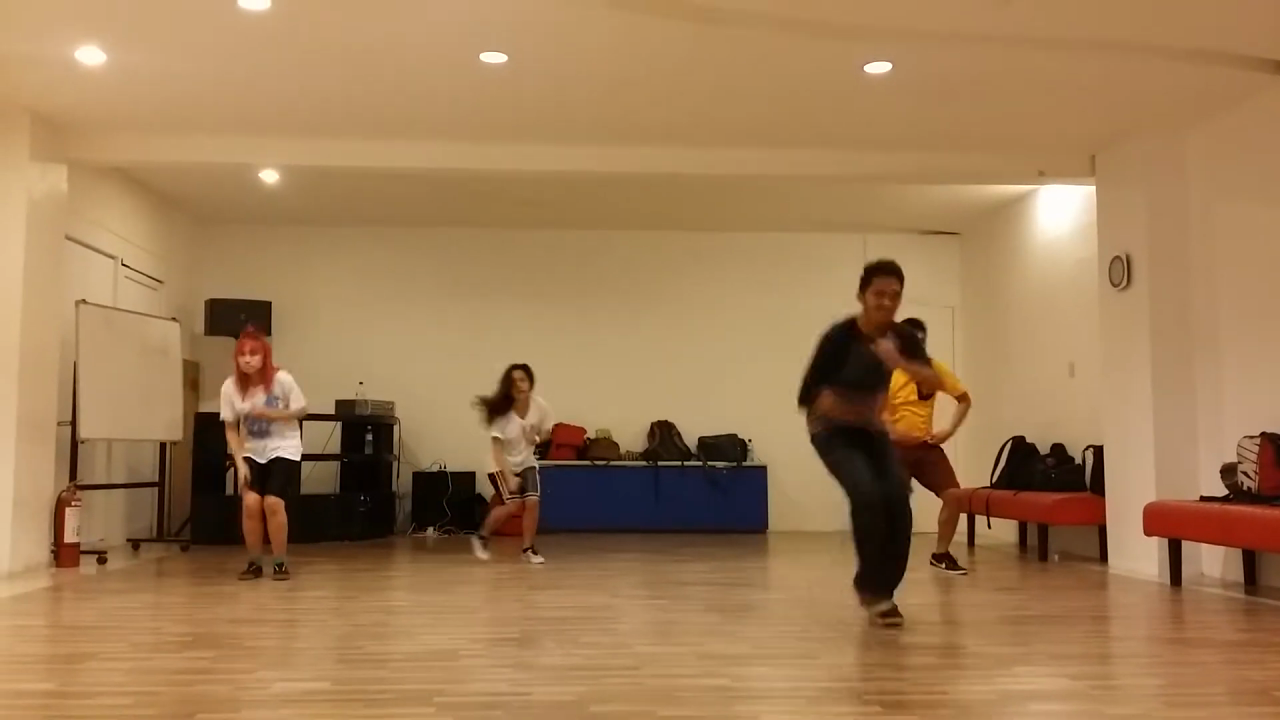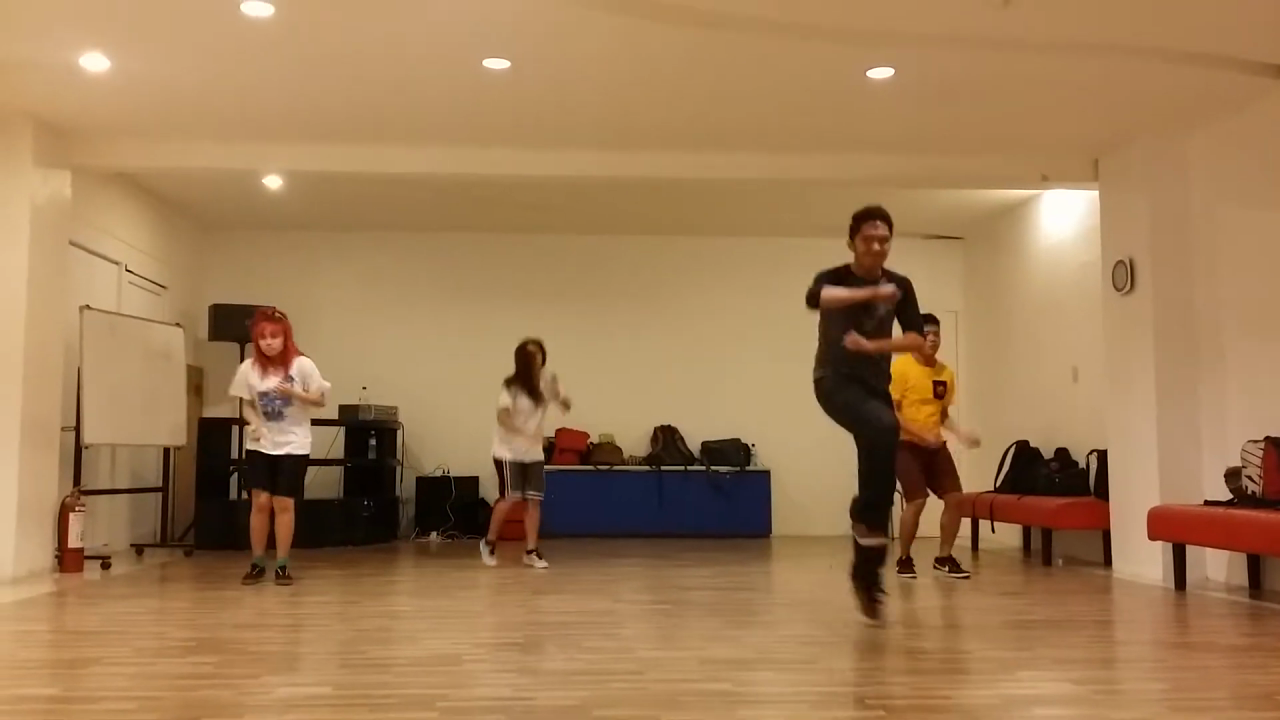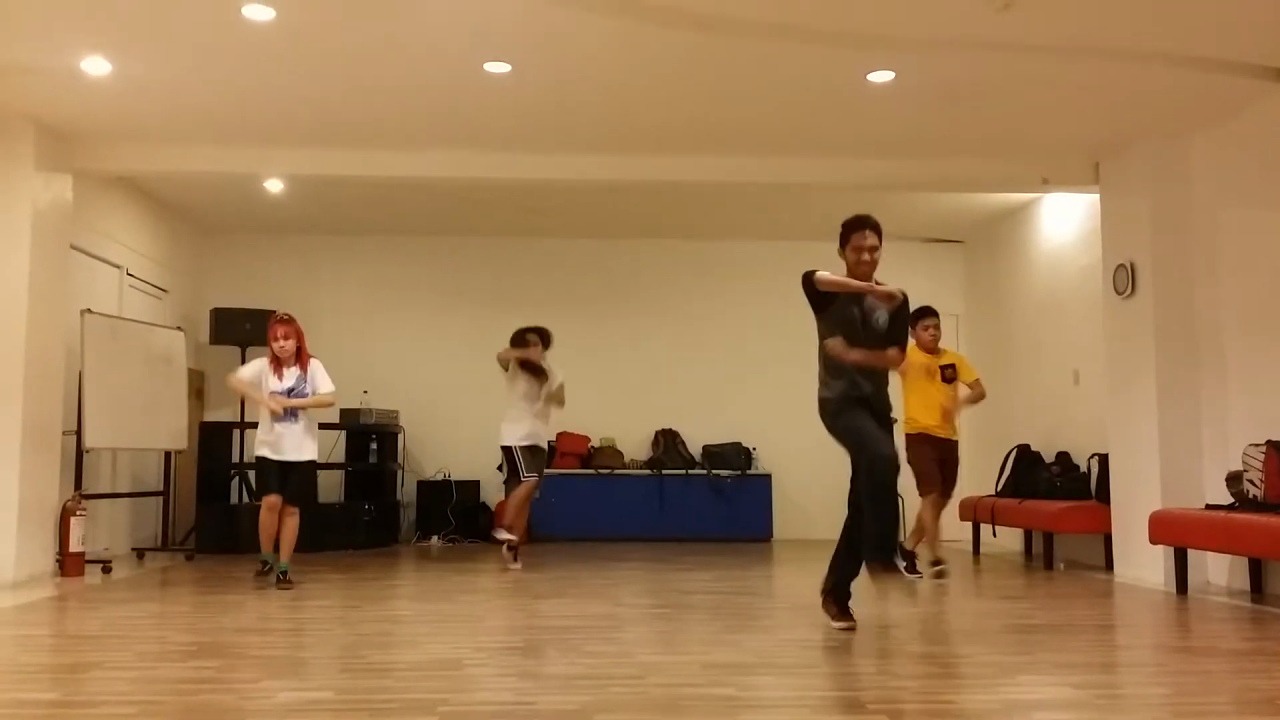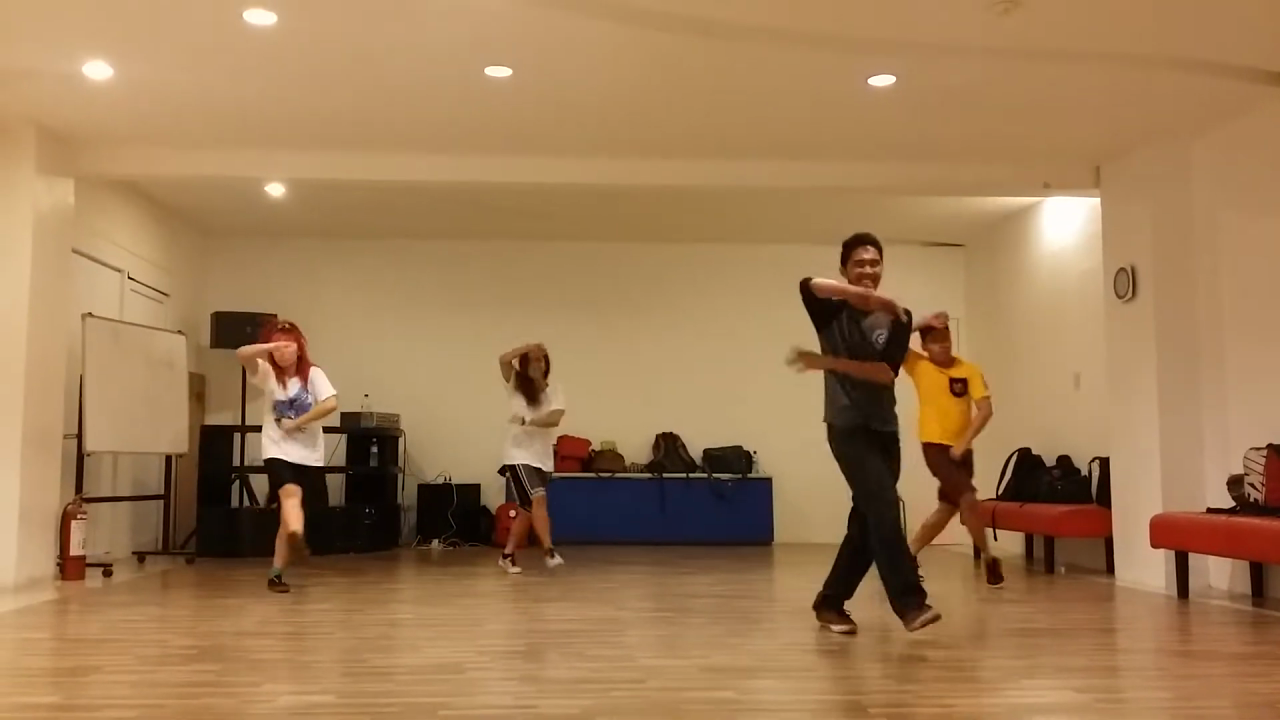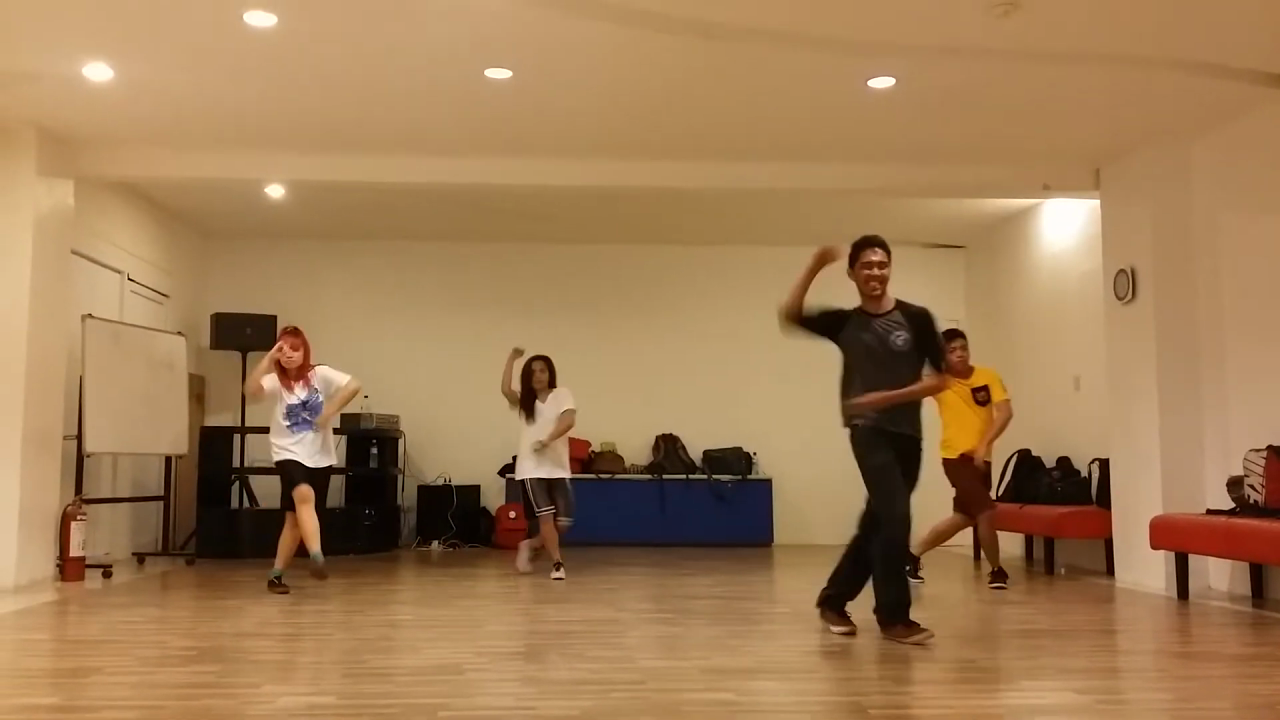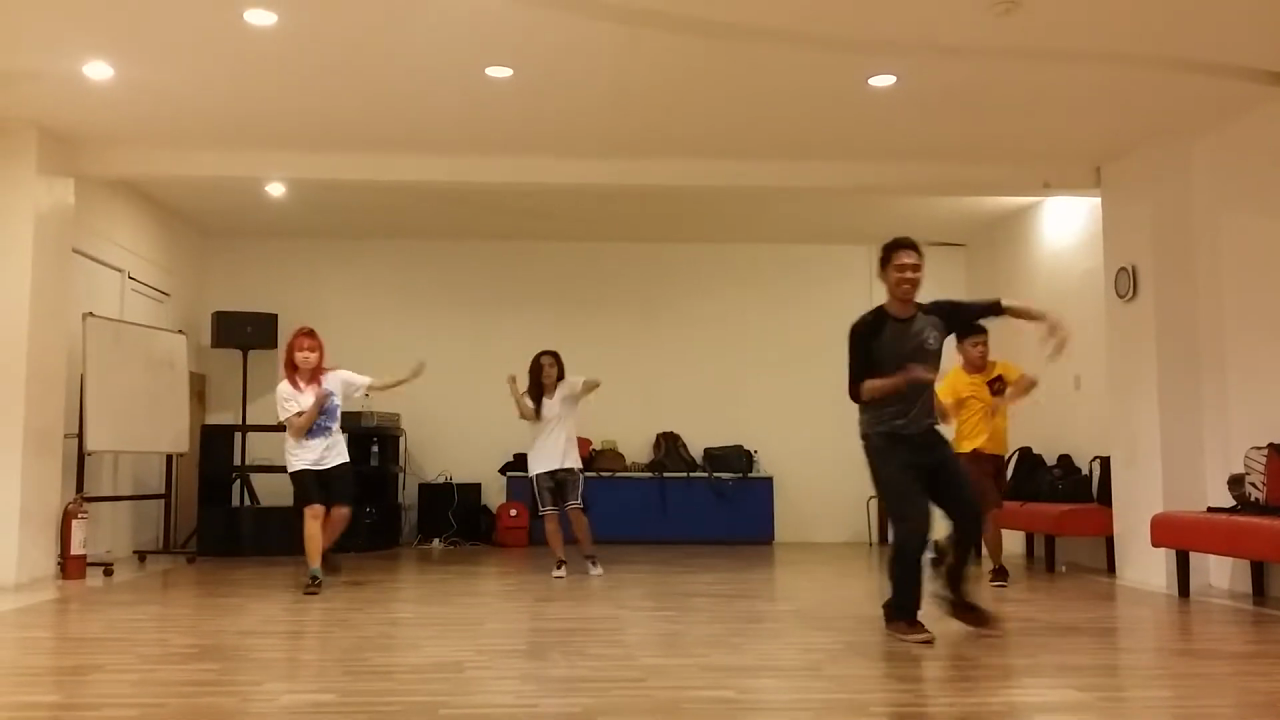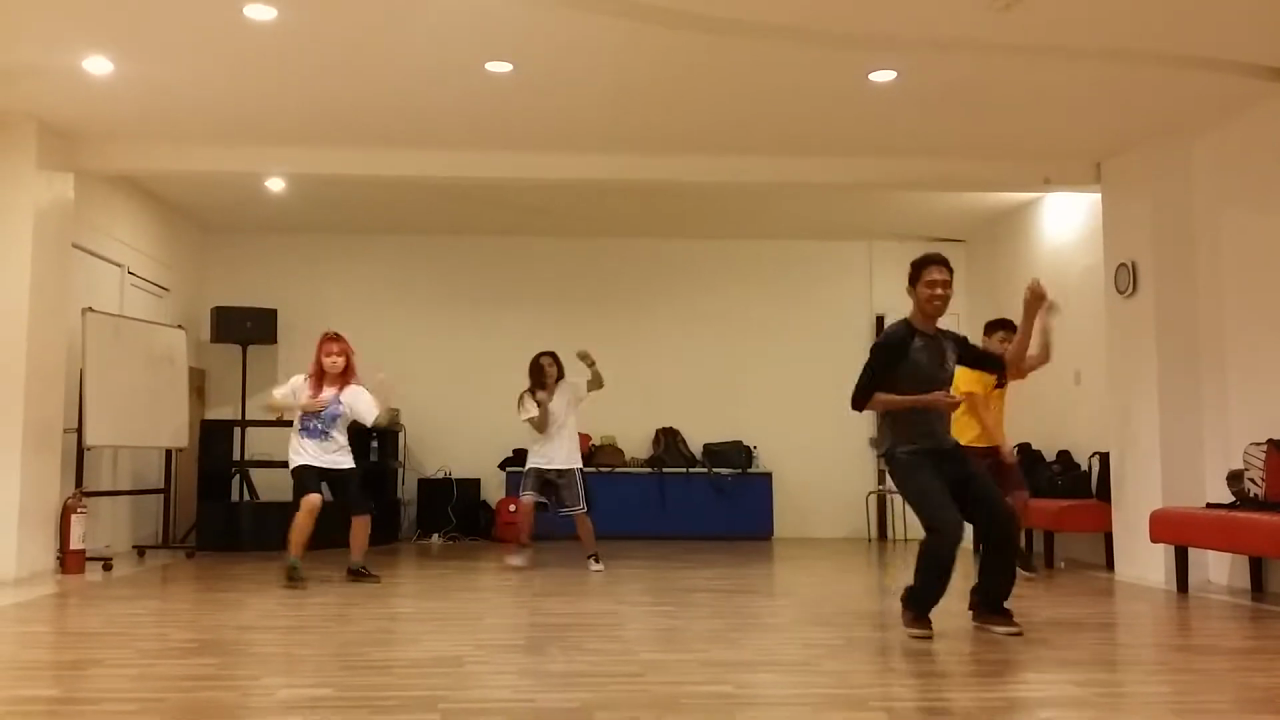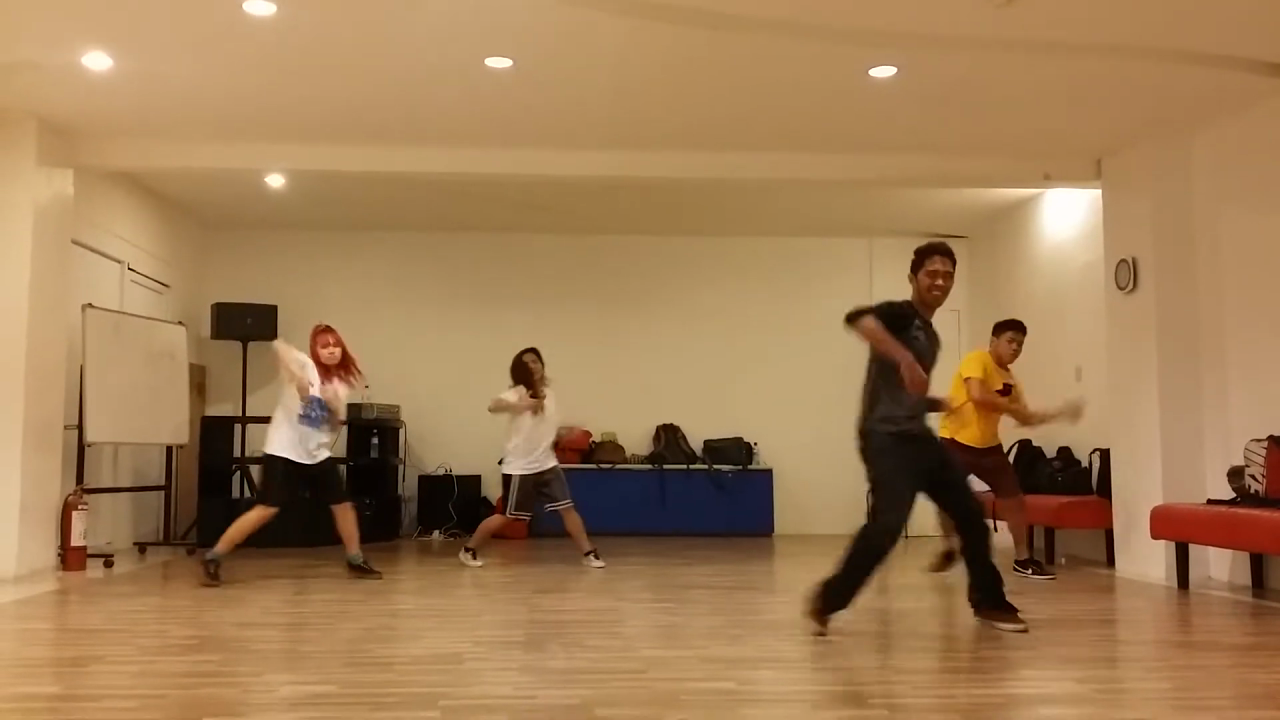
dt=0.2s
person 1, frame 1
left shoulder: (902, 336)
right shoulder: (839, 336)
left elbow: (930, 379)
right elbow: (808, 399)
left wrist: (900, 362)
right wrist: (863, 413)
left hip: (873, 431)
right hip: (833, 431)
left knee: (897, 506)
right knee: (868, 495)
left ankle: (883, 588)
right ankle: (870, 584)
person 1, frame 2
left shoulder: (899, 285)
right shoulder: (833, 280)
left elbow: (917, 340)
right elbow: (816, 299)
left wrist: (872, 345)
right wrist: (871, 294)
left hip: (875, 383)
right hip: (836, 380)
right knee: (883, 428)
left ankle: (867, 580)
right ankle: (869, 515)
person 1, frame 3
left shoulder: (895, 301)
right shoulder: (831, 294)
left elbow: (895, 358)
right elbow: (813, 277)
left wrist: (851, 355)
right wrist: (871, 287)
left hip: (877, 404)
right hip: (839, 401)
left knee: (864, 500)
right knee: (883, 460)
left ankle: (834, 594)
right ankle: (881, 552)
person 1, frame 4
left shoulder: (898, 318)
right shoulder: (831, 314)
left elbow: (885, 371)
right elbow: (810, 285)
left wrist: (826, 363)
right wrist: (868, 294)
left hip: (885, 428)
right hip: (848, 427)
left knee: (868, 522)
right knee: (883, 503)
left ankle: (830, 602)
right ankle: (908, 600)
person 1, frame 5
left shoulder: (914, 318)
right shoulder: (841, 321)
left elbow: (938, 378)
right elbow: (790, 316)
left wrist: (889, 397)
right wrist: (816, 266)
left hip: (906, 435)
right hip: (868, 431)
left knee: (879, 524)
right knee: (891, 515)
left ankle: (834, 598)
right ankle: (894, 615)
person 1, frame 6
left shoulder: (939, 315)
right shoulder: (866, 329)
left elbow: (993, 307)
right elbow: (859, 392)
left wrist: (1044, 319)
right wrist: (906, 377)
left hip: (925, 434)
right hip: (886, 439)
left knee: (969, 514)
right knee: (912, 527)
left ankle: (956, 595)
right ankle: (901, 614)
person 1, frame 7
left shoulder: (953, 342)
right shoulder: (896, 340)
left elbow: (1005, 366)
right elbow: (862, 399)
left wrist: (1029, 313)
right wrist: (925, 400)
left hip: (945, 449)
right hip: (909, 454)
left knee: (1000, 519)
right knee: (947, 526)
left ankle: (988, 605)
right ankle: (917, 606)
person 1, frame 8
left shoulder: (927, 327)
right shoulder: (903, 314)
right elbow: (857, 319)
left wrist: (938, 404)
right wrist: (903, 358)
left hip: (919, 436)
right hip: (885, 437)
left knee: (969, 513)
right knee: (887, 521)
left ankle: (988, 600)
right ankle: (829, 597)
person 2, frame 1
left shoulder: (281, 380)
right shoulder: (231, 386)
left elbow: (301, 411)
right elbow: (229, 429)
left wrist: (270, 415)
right wrist: (239, 462)
left hip: (283, 451)
right hip: (250, 453)
left knee: (273, 504)
right knee: (250, 506)
left ankle: (280, 563)
right ankle: (254, 562)
person 2, frame 2
left shoulder: (301, 364)
right shoulder: (248, 368)
left elbow: (322, 397)
right elbow: (241, 401)
left wrist: (293, 392)
right wrist: (251, 420)
left hip: (294, 445)
right hip: (260, 445)
left knee: (284, 503)
right knee: (260, 503)
left ankle: (282, 566)
right ankle: (257, 564)
person 2, frame 3
left shoulder: (312, 366)
right shoulder: (263, 367)
left elbow: (329, 399)
right elbow: (234, 381)
left wrist: (290, 402)
right wrist: (260, 398)
left hip: (302, 450)
right hip: (269, 448)
left knee: (291, 509)
right knee: (271, 502)
left ankle: (283, 570)
right ankle: (266, 559)
person 2, frame 4
left shoulder: (313, 374)
right shoulder: (267, 373)
left elbow: (331, 404)
right elbow: (242, 355)
left wrist: (297, 423)
right wrist: (270, 347)
left hip: (310, 455)
right hip: (278, 452)
left knee: (288, 514)
right knee: (291, 494)
left ankle: (276, 573)
right ankle: (297, 537)
person 2, frame 5
left shoulder: (320, 374)
right shoulder: (272, 382)
left elbow: (353, 386)
right elbow: (251, 392)
left wrist: (330, 412)
right wrist: (271, 362)
left hip: (320, 459)
right hip: (289, 456)
left knee: (295, 518)
right knee: (303, 495)
left ankle: (276, 575)
right ankle: (317, 558)
person 2, frame 6
left shoulder: (335, 378)
right shoulder: (286, 389)
left elbow: (375, 385)
right elbow: (296, 429)
left wrist: (405, 377)
right wrist: (316, 404)
left hip: (335, 458)
right hip: (303, 461)
left knee: (341, 512)
right knee: (314, 512)
left ankle: (321, 549)
right ankle: (315, 575)
person 2, frame 7
left shoulder: (354, 392)
right shoulder: (303, 382)
left elbow: (379, 421)
right elbow: (272, 402)
right wrist: (300, 405)
left hip: (341, 461)
right hip: (306, 459)
left knee: (361, 515)
right knee: (311, 503)
left ankle: (356, 567)
right ankle: (293, 564)
person 2, frame 8
left shoulder: (340, 386)
right shoulder: (304, 366)
right elbow: (279, 346)
left wrist: (335, 408)
right wrist: (297, 375)
left hip: (317, 455)
right hip: (282, 452)
left knee: (343, 506)
right knee: (266, 510)
left ankle: (356, 561)
right ankle: (212, 558)
person 3, frame 1
left shoulder: (937, 371)
left elbow: (965, 399)
left wrist: (950, 430)
right wrist: (891, 431)
left hip: (927, 445)
right hip: (895, 445)
left knee: (953, 495)
left ankle: (941, 554)
person 3, frame 2
left shoulder: (945, 373)
right shoulder: (901, 368)
left wrist: (962, 435)
right wrist: (918, 434)
left hip: (935, 445)
right hip: (905, 444)
left knee: (954, 497)
right knee: (917, 500)
left ankle: (944, 557)
right ankle: (904, 558)
person 3, frame 3
left shoulder: (954, 359)
right shoulder: (907, 355)
left elbow: (979, 391)
left wrist: (961, 400)
left hip: (948, 437)
right hip: (919, 435)
left knee: (941, 498)
right knee: (931, 495)
left ankle: (909, 548)
right ankle: (935, 557)
person 3, frame 4
left shoulder: (970, 370)
right shoulder: (919, 366)
left elbow: (985, 410)
left wrist: (964, 441)
right wrist: (925, 324)
left hip: (961, 450)
right hip: (935, 447)
left knee: (949, 507)
right knee: (968, 499)
left ankle: (909, 554)
right ankle: (990, 560)
person 3, frame 5
left shoulder: (988, 377)
left elbow: (1006, 412)
left wrist: (986, 443)
left hip: (981, 459)
right hip: (957, 458)
left knee: (964, 516)
right knee: (985, 513)
left ankle: (913, 555)
right ankle: (996, 569)
person 3, frame 6
left shoulder: (999, 370)
right shoulder: (953, 381)
left elbow: (1029, 382)
right elbow: (943, 414)
left wrist: (1009, 396)
left hip: (994, 456)
right hip: (970, 455)
left knee: (988, 513)
right knee: (991, 510)
left ankle: (947, 546)
right ankle: (998, 567)
person 3, frame 7
left shoulder: (1005, 368)
right shoulder: (968, 368)
left elbow: (1042, 358)
right elbow: (979, 411)
left wrist: (1044, 320)
right wrist: (1003, 443)
left hip: (994, 446)
right hip: (967, 446)
left knee: (1019, 496)
left ankle: (1017, 551)
person 3, frame 8
left shoulder: (1009, 380)
right shoulder: (975, 360)
left elbow: (1025, 419)
right elbow: (976, 395)
left wrist: (1059, 413)
right wrist: (1012, 406)
left hip: (988, 447)
right hip: (956, 443)
left knee: (1013, 500)
left ankle: (1023, 559)
right ankle: (949, 549)
person 4, frame 1
left shoulder: (539, 407)
right shoulder: (500, 413)
left elbow: (546, 432)
right elbow: (497, 448)
left wrist: (537, 438)
right wrist: (508, 476)
left hip: (527, 463)
right hip: (503, 465)
left knee: (533, 502)
right knee: (512, 503)
left ankle: (528, 548)
right ankle: (481, 536)
person 4, frame 2
left shoulder: (546, 382)
right shoulder: (512, 386)
left elbow: (566, 407)
right elbow: (502, 418)
left wrist: (558, 396)
right wrist: (523, 434)
left hip: (534, 452)
right hip: (508, 451)
left knee: (534, 500)
right knee: (511, 499)
left ankle: (531, 550)
right ankle: (488, 541)
person 4, frame 3
left shoulder: (549, 372)
right shoulder: (514, 369)
left elbow: (560, 400)
right elbow: (501, 356)
left wrist: (549, 393)
right wrist: (528, 354)
left hip: (538, 439)
right hip: (515, 436)
left knee: (526, 493)
right knee: (529, 482)
left ankle: (513, 545)
right ankle: (505, 526)
person 4, frame 4
left shoulder: (553, 390)
right shoulder: (516, 384)
left elbow: (554, 420)
right elbow: (504, 360)
left wrist: (525, 420)
right wrist: (528, 348)
left hip: (542, 458)
right hip: (518, 455)
left knee: (527, 509)
right knee: (537, 500)
left ankle: (507, 555)
right ankle: (550, 551)
person 4, frame 5
left shoulder: (560, 395)
right shoulder: (524, 399)
left elbow: (569, 422)
right elbow: (506, 390)
left wrist: (545, 441)
right wrist: (512, 358)
left hip: (558, 468)
right hip: (531, 469)
left knee: (562, 521)
right knee: (545, 516)
left ankle: (529, 545)
right ankle: (557, 563)
person 4, frame 6
left shoulder: (568, 388)
right shoulder: (530, 397)
left elbow: (594, 384)
right elbow: (526, 415)
left wrist: (581, 390)
right wrist: (514, 389)
left hip: (567, 460)
right hip: (539, 463)
left knee: (575, 510)
right knee: (549, 514)
left ankle: (590, 557)
right ankle: (560, 561)
person 4, frame 7
left shoulder: (569, 387)
right shoulder: (529, 398)
left elbow: (597, 384)
right elbow: (540, 428)
left wrist: (590, 364)
right wrist: (542, 408)
left hip: (568, 462)
right hip: (539, 462)
left knee: (580, 514)
right knee: (526, 503)
left ankle: (592, 556)
right ankle: (523, 547)
person 4, frame 8
left shoulder: (548, 393)
right shoulder: (517, 393)
right elbow: (493, 407)
right wrist: (521, 405)
left hip: (546, 463)
right hip: (520, 465)
left knee: (566, 508)
right knee: (507, 515)
left ankle: (588, 553)
right ankle: (469, 549)
